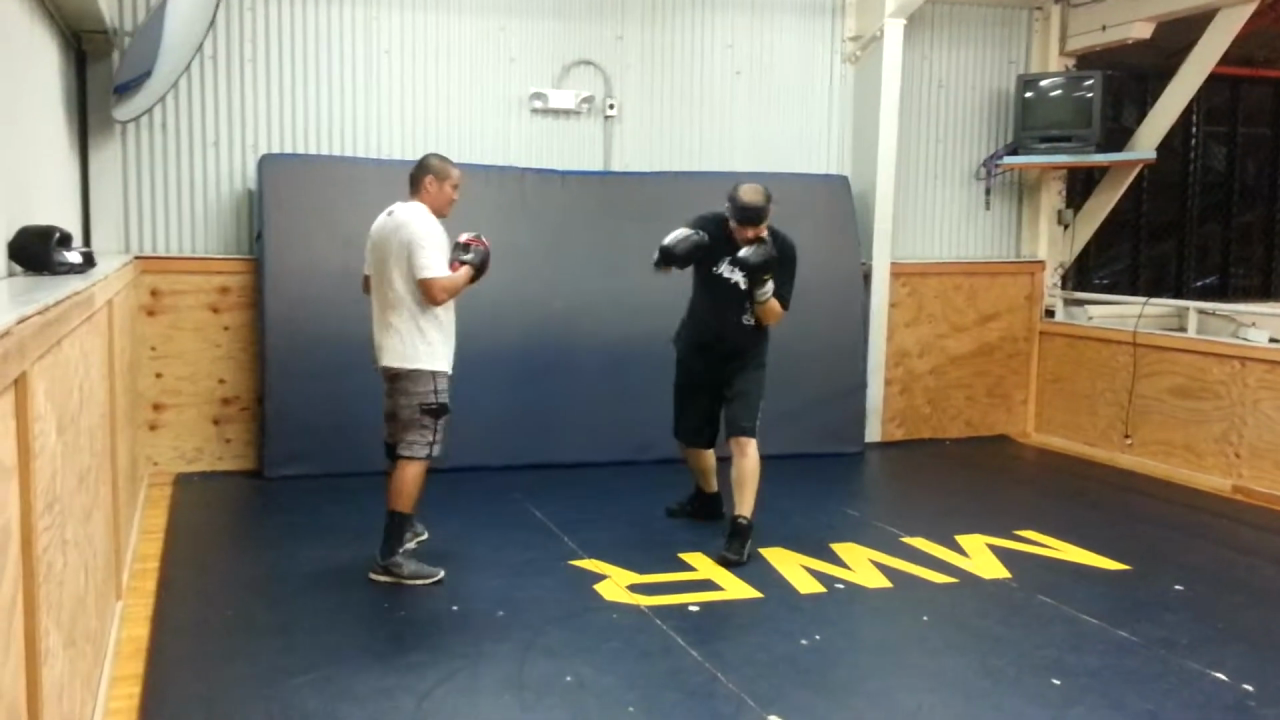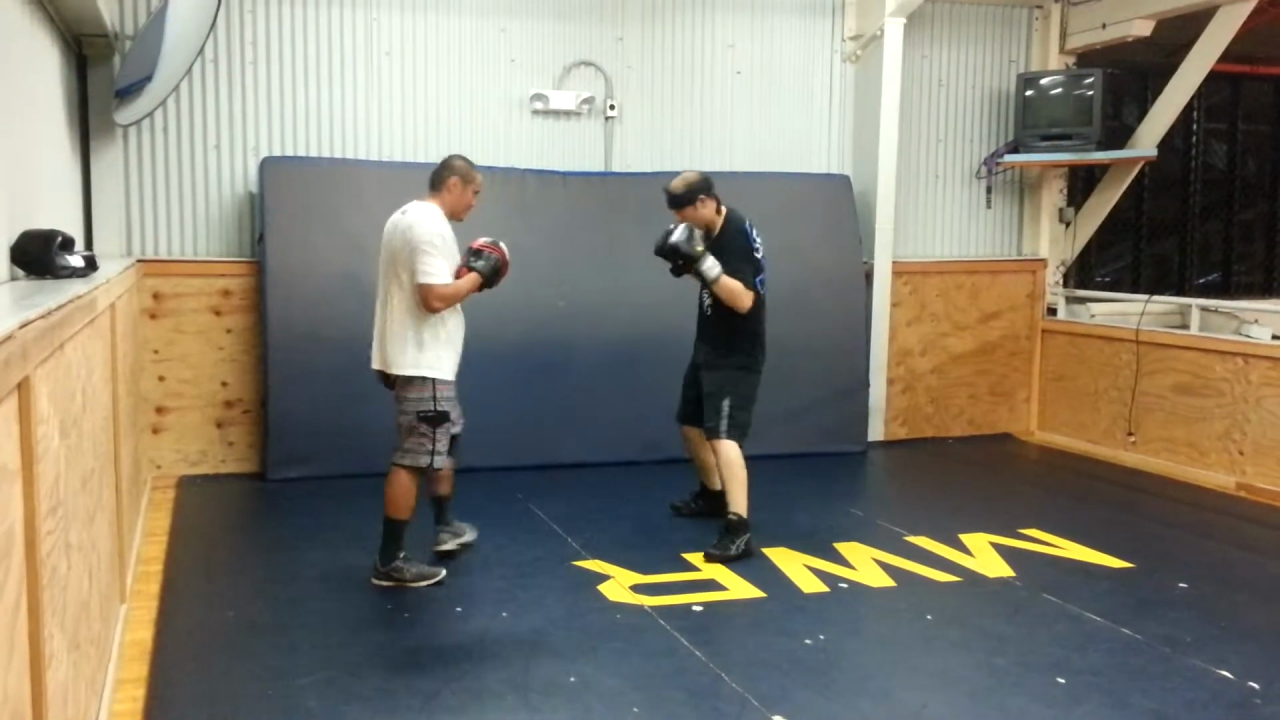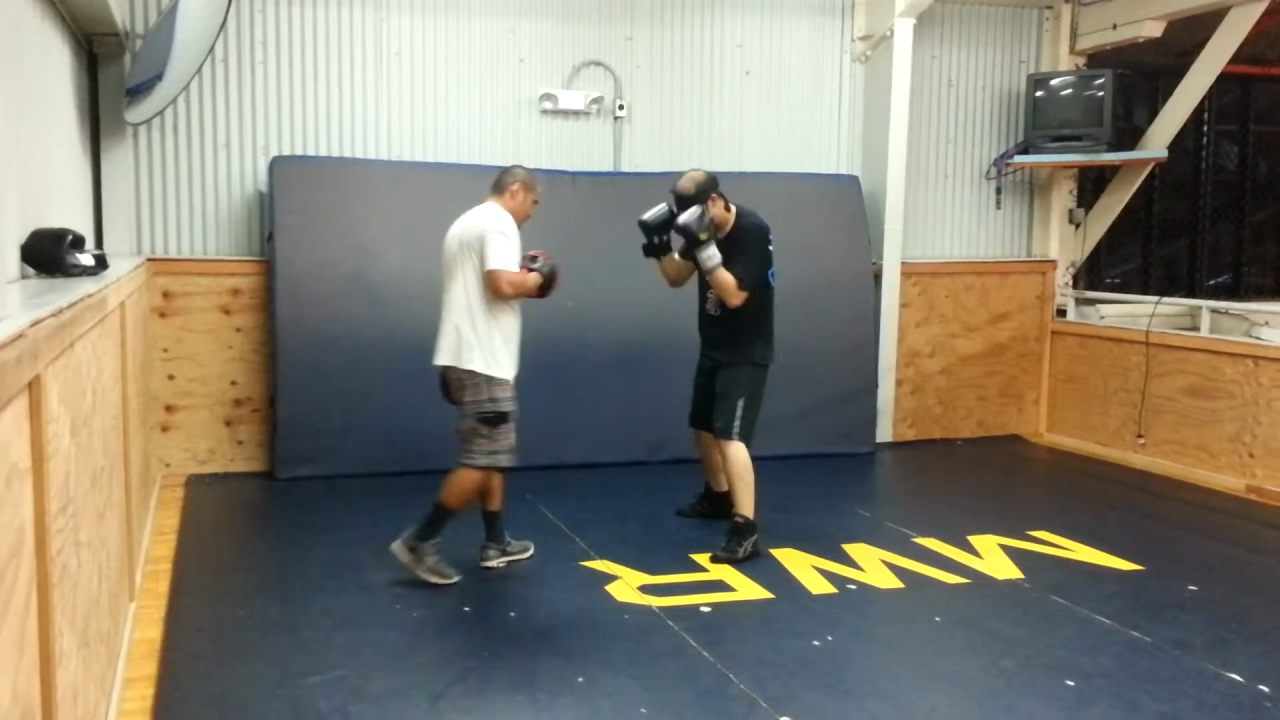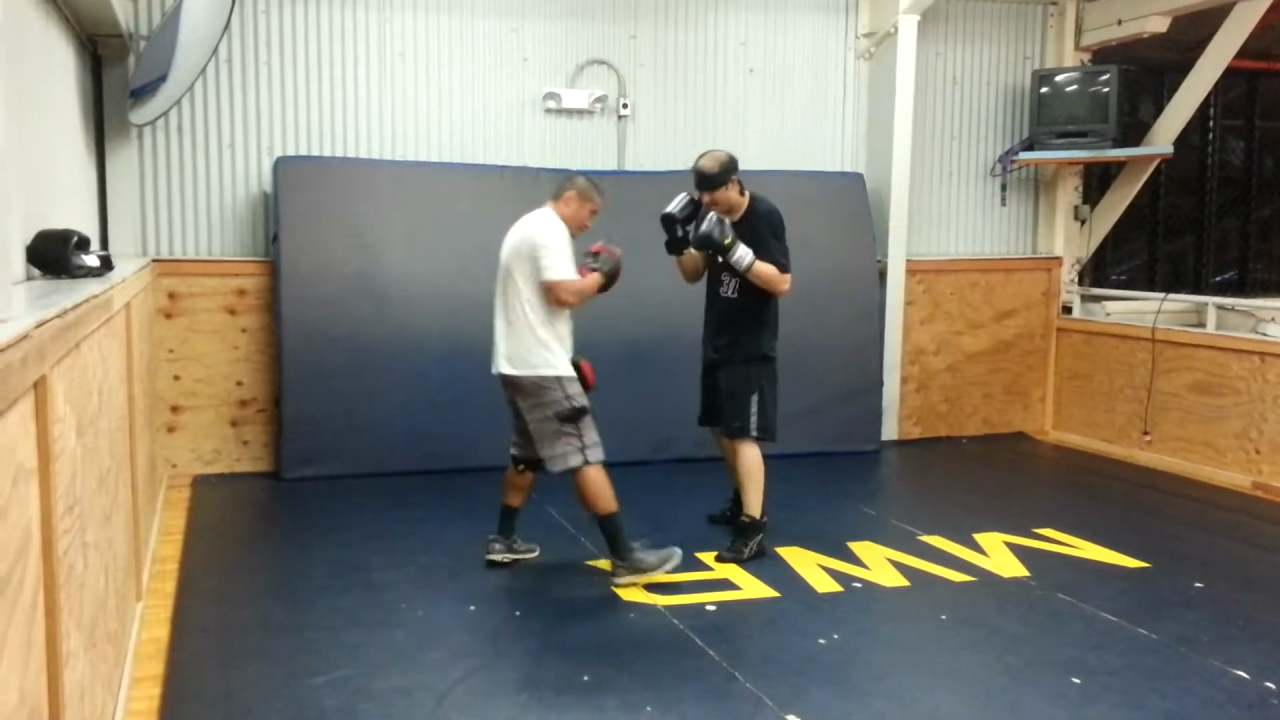
dt=0.4s
person 1, frame 1
left shoulder: (384, 221)
right shoulder: (423, 224)
left elbow: (372, 283)
right elbow: (437, 291)
right wrist: (470, 264)
left hip: (394, 352)
right hip: (421, 356)
left knee: (401, 446)
right knee: (415, 452)
left ankle: (404, 525)
right ankle: (390, 556)
person 1, frame 2
left shoulder: (405, 217)
right shoulder: (432, 226)
right elbow: (435, 298)
left wrist: (464, 272)
right wrist: (479, 275)
left hip: (417, 357)
right hip: (422, 362)
left knee: (445, 439)
right knee: (413, 458)
left ankle: (445, 526)
right ankle: (390, 561)
person 1, frame 3
left shoulder: (463, 223)
right shoulder: (498, 223)
right elbow: (504, 284)
left wrist: (523, 278)
right wrist: (538, 277)
left hip: (465, 355)
right hip: (482, 360)
left knee: (494, 451)
right knee: (483, 458)
left ankle: (496, 542)
right ankle: (419, 541)
person 1, frame 4
left shoulder: (526, 228)
right shoulder: (550, 230)
right elbow: (564, 292)
left wrist: (584, 277)
right wrist: (599, 275)
left hip: (516, 362)
right hip: (541, 366)
left knee: (526, 452)
right knee: (583, 457)
left ankle: (503, 539)
right ankle: (625, 557)
person 2, frame 1
left shoulder: (783, 249)
right shoulder: (709, 227)
left elbow: (773, 318)
right elbow: (682, 242)
left wrist: (761, 279)
right wrist: (672, 249)
left hip: (745, 360)
right hip: (697, 354)
left knee: (742, 439)
right knee: (691, 438)
left ankle: (741, 528)
right ankle: (707, 498)
person 2, frame 2
left shoulder: (735, 235)
right shoulder: (705, 229)
left elbow: (743, 301)
left wrist: (702, 258)
right wrist: (681, 260)
left hip: (737, 355)
right hip: (709, 346)
left knee: (722, 435)
right knee: (691, 424)
left ankle: (737, 528)
right ankle: (712, 495)
person 2, frame 3
left shoulder: (752, 229)
right shoulder: (706, 228)
left elbow: (735, 296)
right elbow: (677, 278)
left wrist: (704, 247)
right wrist: (659, 244)
left hip: (745, 353)
right hip: (715, 348)
left knee: (730, 437)
right knee: (704, 428)
left ankle: (745, 530)
right ankle: (718, 496)
person 2, frame 4
left shoulder: (764, 215)
right shoulder: (710, 214)
left elbow: (781, 283)
right elbow: (692, 275)
left wrist: (733, 249)
right wrist: (678, 240)
left hip: (751, 346)
right hip: (717, 340)
left knee: (743, 435)
right knee: (721, 430)
left ankle: (752, 528)
right ankle: (743, 502)
